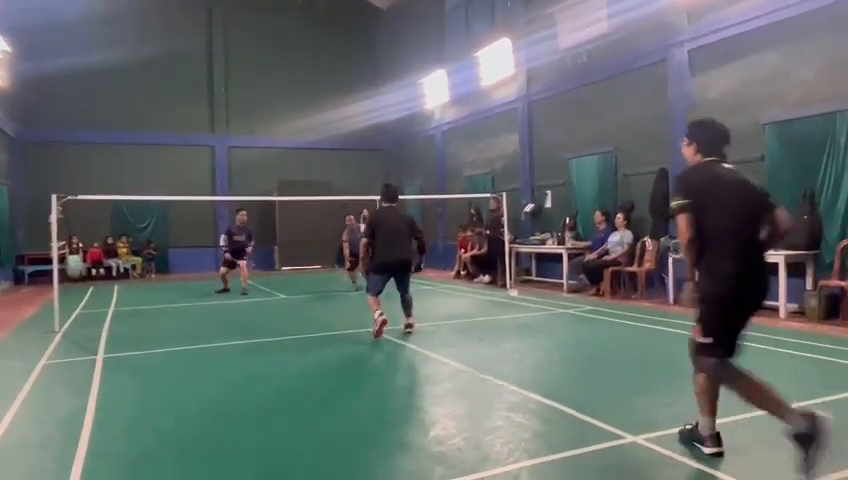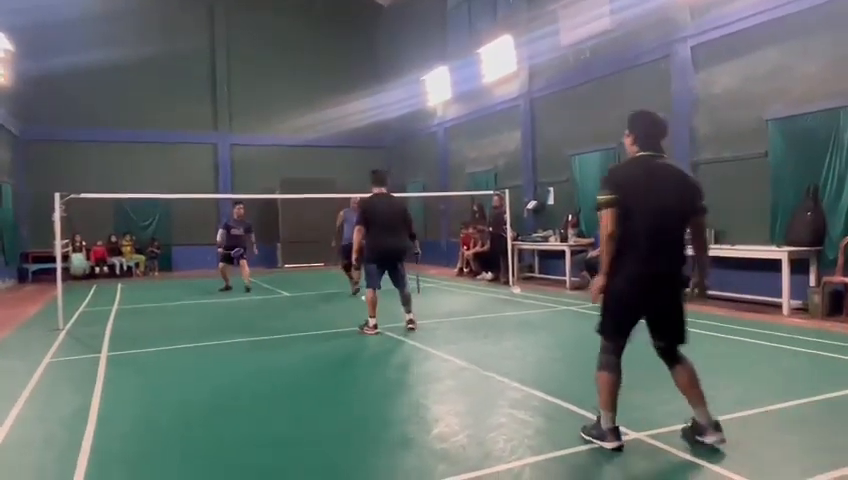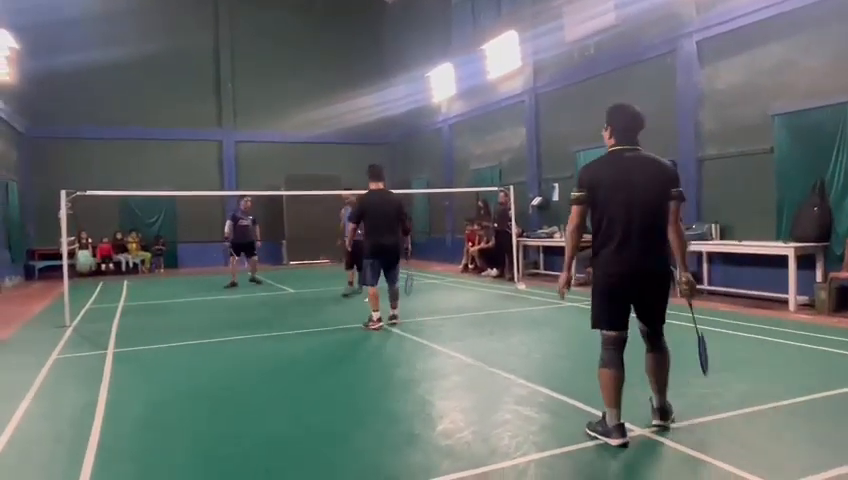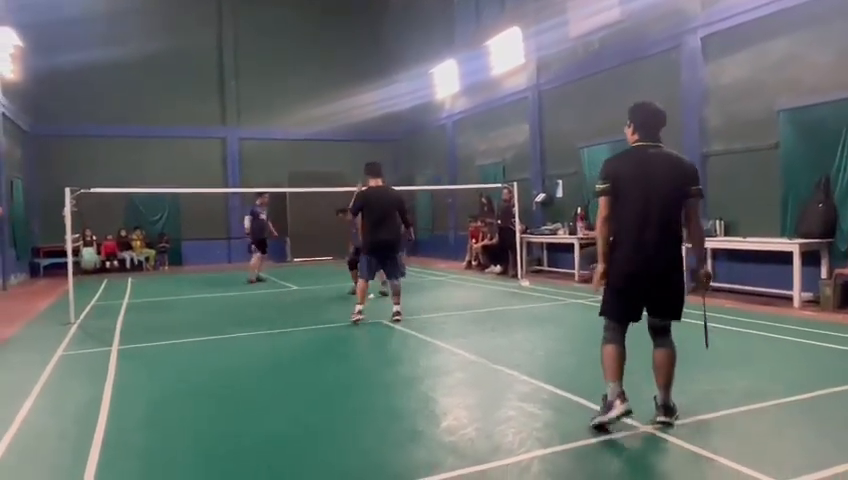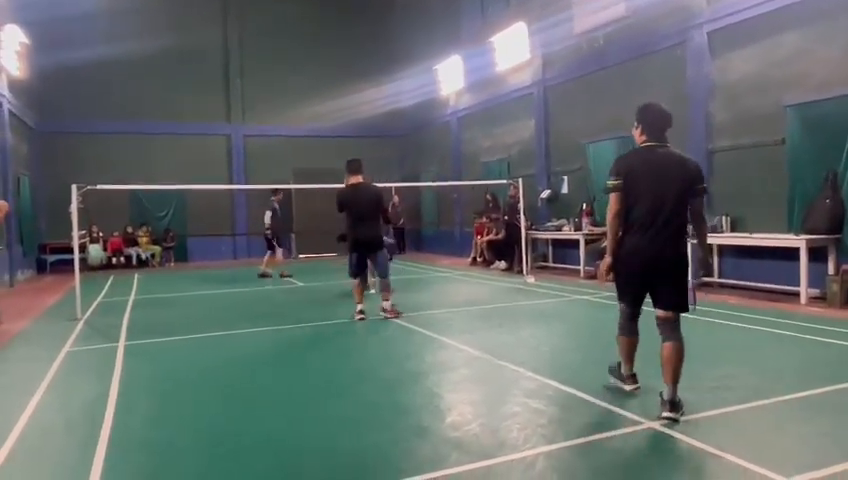
dt=0.4s
person 1, frame 1
left shoulder: (687, 180)
right shoulder: (743, 181)
left elbow: (687, 235)
right elbow: (782, 224)
left wrist: (693, 274)
left hip: (722, 282)
right hip: (750, 278)
left knee: (713, 363)
right knee: (702, 350)
left ankle: (800, 424)
right ankle: (706, 432)
person 1, frame 2
left shoulder: (619, 175)
right shoulder: (685, 180)
left elbow: (609, 230)
right elbow: (699, 234)
left wrist: (603, 273)
right wrist: (700, 273)
left hip: (628, 277)
right hip: (669, 278)
left knee: (611, 350)
right knee: (670, 351)
left ankle: (607, 428)
right ankle: (706, 424)
person 1, frame 3
left shoulder: (591, 172)
right shoulder: (664, 170)
left elbow: (575, 226)
right elbow: (673, 225)
left wrist: (567, 269)
right wrist: (683, 269)
left hip: (610, 271)
right hip: (654, 270)
left knee: (612, 344)
right knee: (654, 337)
left ankle: (612, 425)
right ankle: (661, 407)
person 1, frame 4
left shoulder: (614, 166)
right shoulder: (684, 168)
left elbow: (604, 218)
right elbow: (692, 221)
left wrist: (602, 261)
right wrist: (701, 263)
left hip: (625, 264)
right hip: (667, 265)
left knee: (613, 330)
right knee: (661, 332)
left ankle: (615, 397)
right ankle: (665, 405)
person 1, frame 5
left shoulder: (624, 163)
right shoulder: (689, 167)
left elbow: (615, 213)
right elbow: (697, 215)
left wrist: (610, 253)
right wrist: (703, 251)
left hip: (632, 254)
right hip: (672, 256)
left knee: (629, 316)
right knee: (669, 324)
left ankle: (626, 374)
right ankle: (670, 399)
person 2, frame 1
left shoulder: (375, 217)
right shoulder: (407, 218)
left elbow: (365, 242)
right elbow: (421, 241)
left wrist: (364, 262)
right wrist: (420, 260)
left hip: (381, 262)
right hip: (404, 262)
left knee: (372, 293)
right knee: (405, 293)
left ankle: (379, 316)
right ankle: (409, 322)
person 2, frame 2
left shoulder: (366, 203)
right shoulder: (399, 203)
left elbow: (359, 229)
right elbow: (409, 228)
left wrist: (355, 252)
right wrist: (416, 246)
left hip: (375, 252)
right hip: (397, 251)
left knee: (371, 287)
right knee: (402, 286)
left ankle: (372, 323)
right ankle: (410, 318)
person 2, frame 3
left shoulder: (364, 200)
right shoulder: (395, 199)
left elbow: (353, 225)
right elbow: (405, 224)
left wrist: (349, 241)
right wrist: (407, 243)
left hip: (373, 247)
right hip: (393, 247)
left knee: (371, 283)
right knee: (393, 282)
left ankle: (376, 317)
right ankle: (394, 314)
person 2, frame 4
left shoulder: (363, 195)
right shoulder: (395, 194)
left elbow: (352, 213)
right elbow: (405, 217)
right wrist: (410, 233)
left hip: (371, 243)
right hip: (391, 243)
left knee: (363, 277)
right knee: (394, 277)
left ankle: (358, 309)
right ankle: (397, 310)
person 2, frame 5
left shoulder: (343, 193)
right shoulder: (374, 190)
right elbow: (385, 214)
right wrist: (389, 225)
left hip: (355, 241)
right hip: (375, 239)
left knee: (358, 277)
right knee: (383, 274)
left ankle: (359, 309)
right ankle: (387, 306)
